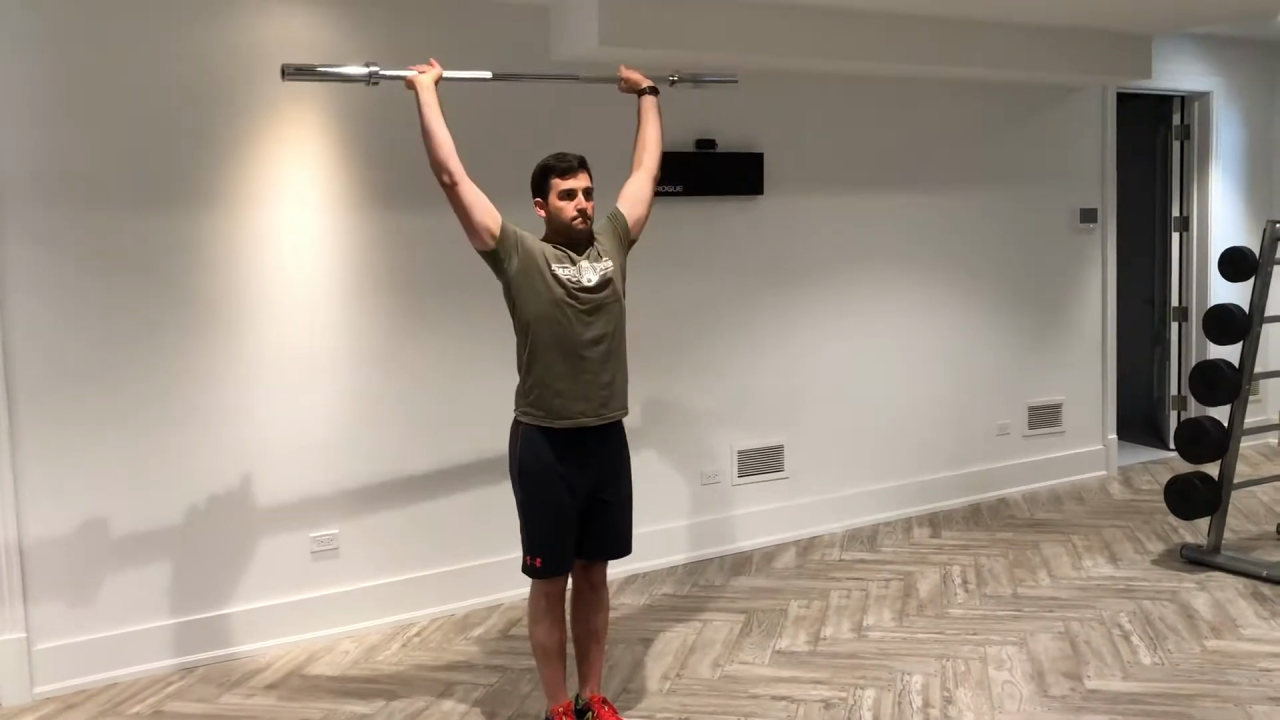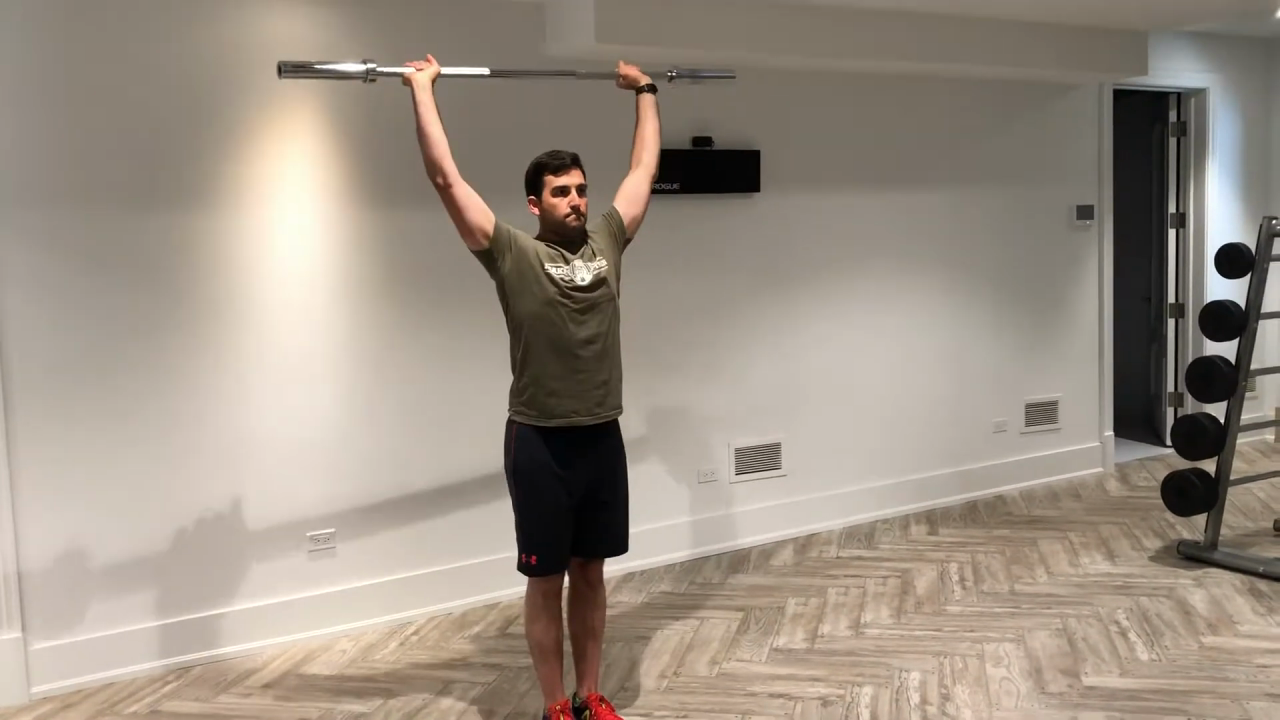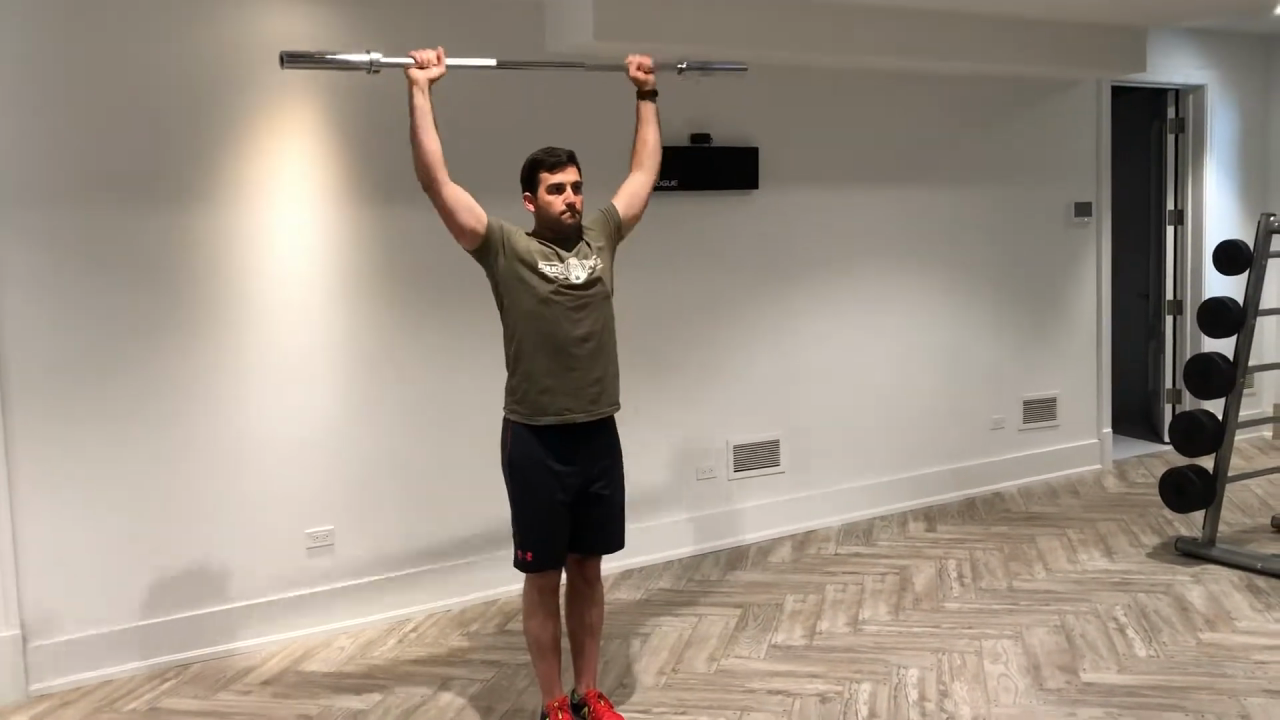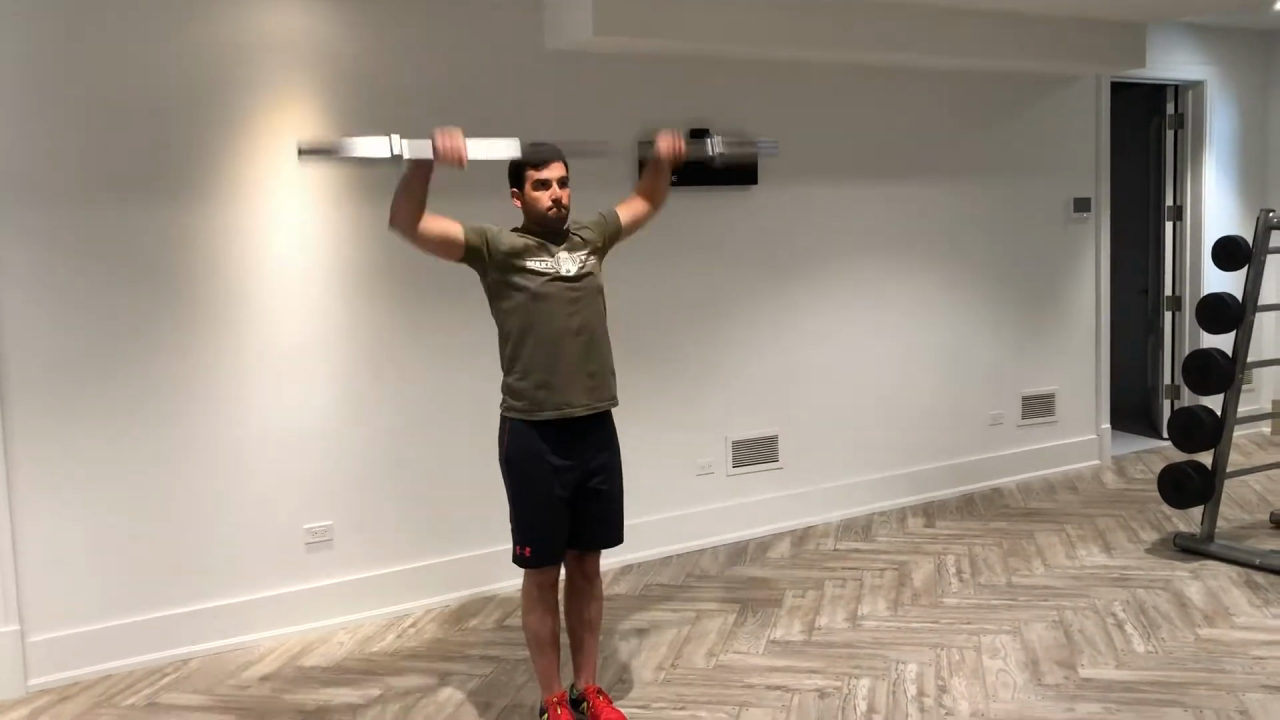
dt=0.2s
person 1, frame 1
left shoulder: (613, 241)
right shoulder: (517, 254)
left elbow: (646, 168)
right elbow: (453, 177)
left wrist: (645, 94)
right wrist: (426, 92)
left hip: (607, 439)
right hip: (544, 443)
left knee: (594, 575)
right knee: (550, 581)
person 1, frame 2
left shoulder: (608, 239)
right shoulder: (510, 252)
left elbow: (643, 167)
right elbow: (446, 178)
left wrist: (643, 90)
right wrist: (422, 90)
left hip: (602, 437)
right hip: (540, 442)
left knee: (590, 573)
right knee: (546, 580)
person 1, frame 3
left shoulder: (602, 235)
right shoulder: (506, 247)
left elbow: (645, 173)
right elbow: (434, 180)
left wrist: (643, 94)
right wrist: (422, 90)
left hip: (599, 435)
right hip: (536, 441)
left knee: (587, 568)
right knee: (544, 577)
person 1, frame 4
left shoulder: (591, 236)
right shoulder: (495, 246)
left elbow: (644, 202)
right elbow: (405, 223)
left wrist: (660, 162)
right wrist: (428, 161)
left hip: (596, 429)
right hip: (533, 435)
left knee: (586, 564)
right knee: (543, 572)
